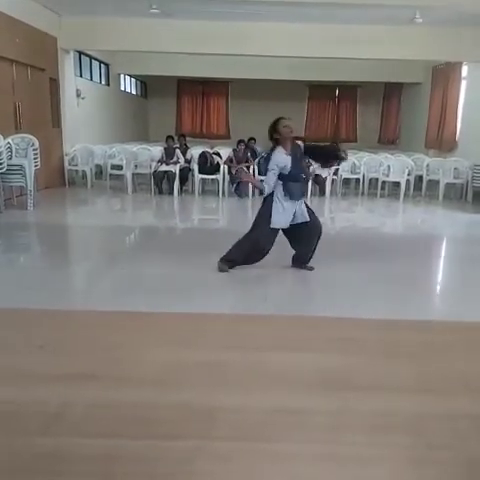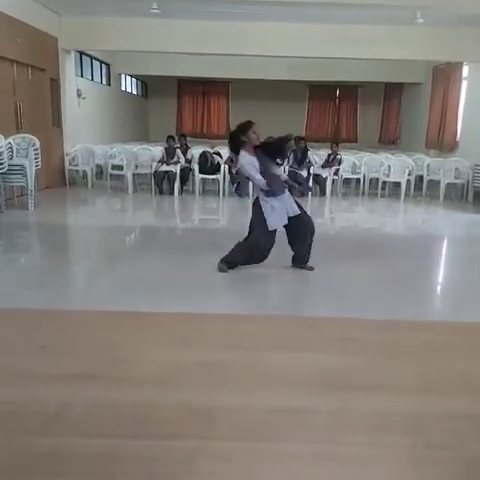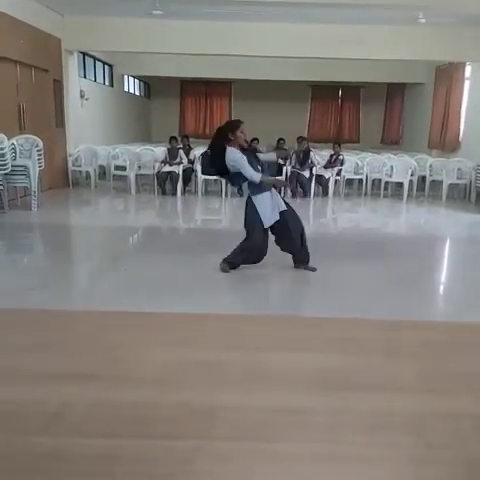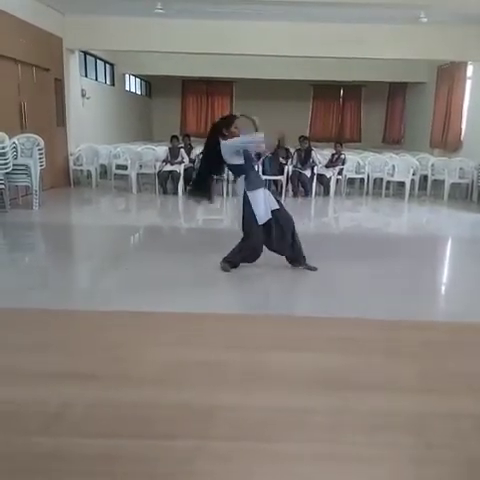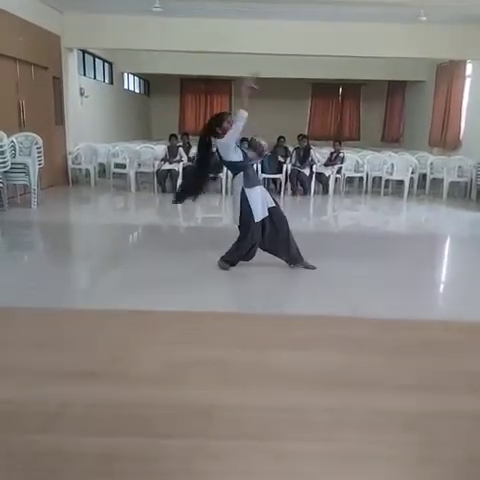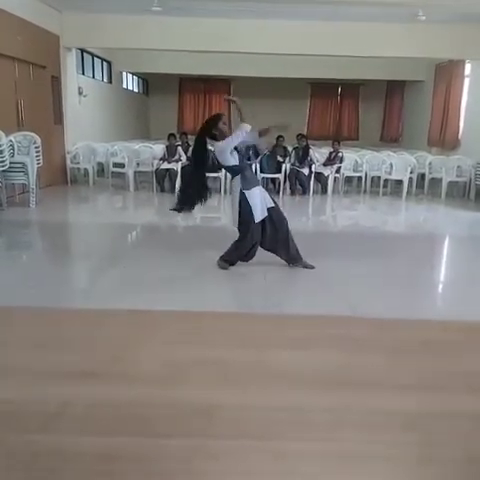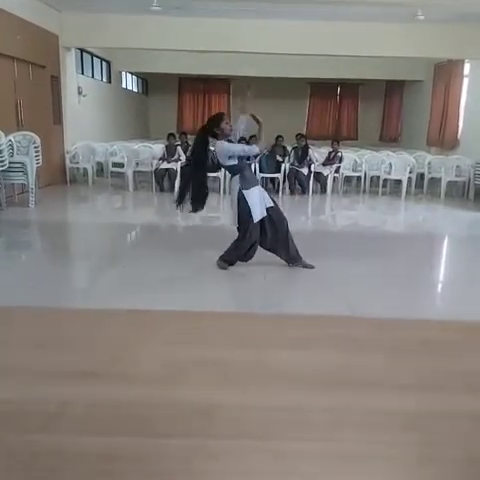
dt=0.2s
person 1, frame 1
left shoulder: (297, 147)
right shoulder: (278, 156)
right elbow: (268, 187)
right wrist: (253, 181)
left hip: (297, 200)
right hip: (279, 200)
left knee: (314, 228)
right knee: (260, 235)
left ankle: (300, 261)
right ankle: (226, 261)
person 1, frame 2
left shoulder: (259, 151)
right shoulder: (244, 160)
right elbow: (265, 185)
left wrist: (287, 180)
left hip: (282, 195)
right hip: (267, 201)
left knee: (306, 226)
right knee: (259, 239)
left ankle: (300, 261)
right ankle: (227, 261)
person 1, frame 3
left shoulder: (242, 150)
right shoulder: (232, 155)
left elbow: (261, 160)
right elbow: (254, 176)
right wrist: (274, 181)
left hip: (269, 193)
right hip: (257, 199)
left knee: (294, 224)
right knee: (257, 239)
left ankle: (301, 261)
right ankle: (229, 262)
person 1, frame 4
left shoulder: (236, 145)
right shoulder: (228, 145)
left elbow: (259, 147)
right elbow: (256, 138)
left hip: (260, 190)
right hip: (250, 194)
left knee: (285, 223)
right knee: (254, 236)
left ankle: (297, 260)
right ankle: (229, 261)
person 1, frame 5
left shoulder: (229, 144)
right shoulder: (224, 143)
right elbow: (241, 117)
left wrist: (257, 147)
right wrist: (245, 91)
left hip: (255, 188)
right hip: (246, 191)
left knee: (279, 222)
right knee: (252, 234)
left ankle: (295, 259)
right ankle: (227, 260)
person 1, frame 6
left shoulder: (226, 145)
right shoulder: (222, 146)
left elbow: (248, 136)
right elbow: (243, 130)
left wrist: (264, 131)
right wrist: (237, 106)
left hip: (254, 189)
right hip: (245, 193)
left knee: (279, 223)
right knee: (251, 234)
left ankle: (295, 259)
right ankle: (226, 259)
person 1, frame 7
left shoulder: (226, 144)
right shoulder: (223, 147)
right elbow: (253, 150)
left hip: (254, 188)
right hip: (244, 192)
left knee: (278, 222)
right knee: (250, 233)
left ankle: (294, 259)
right ankle: (225, 259)
